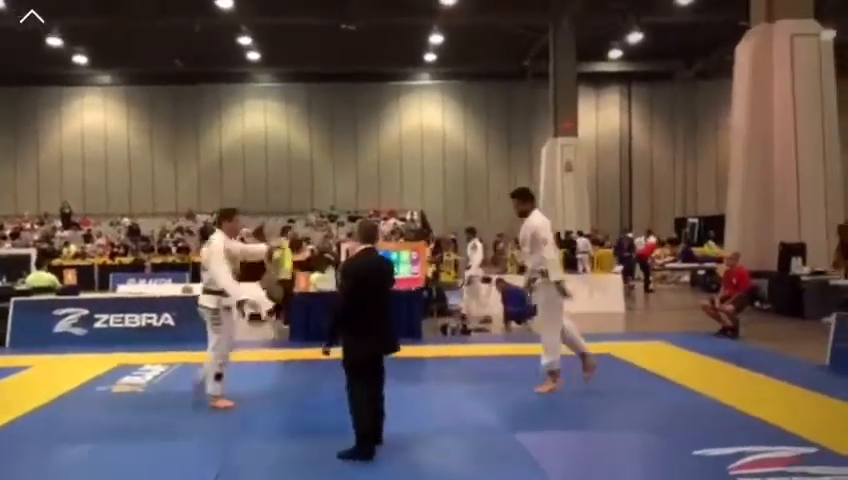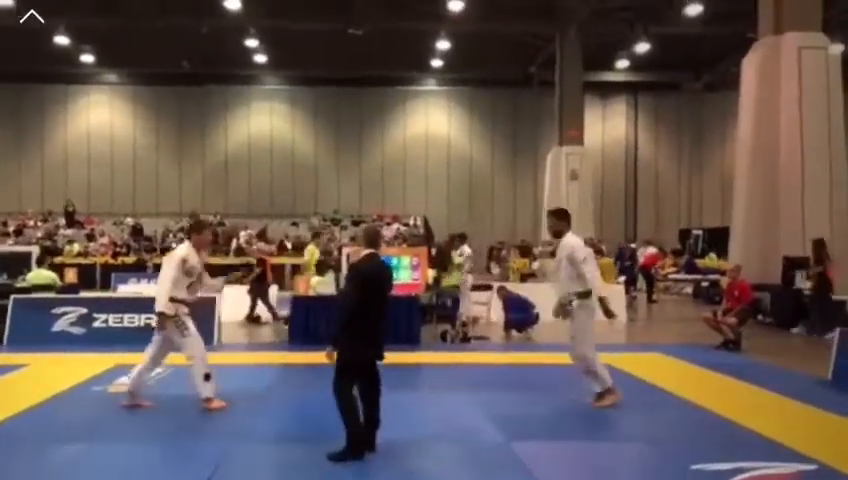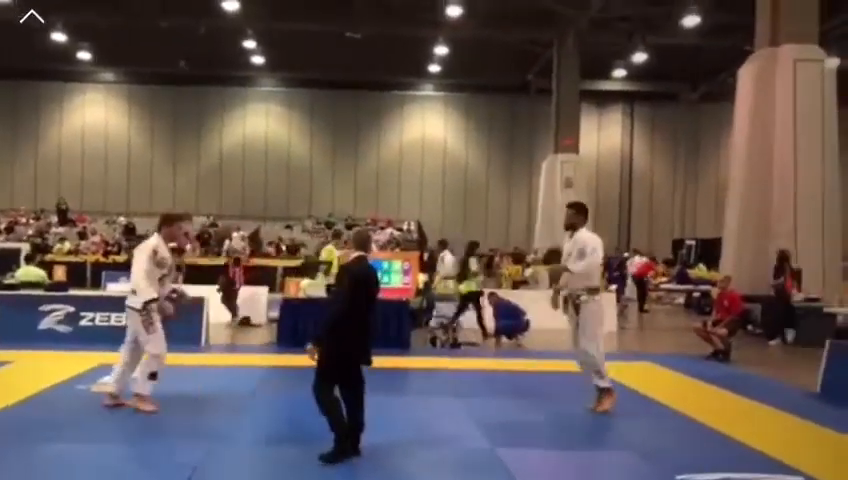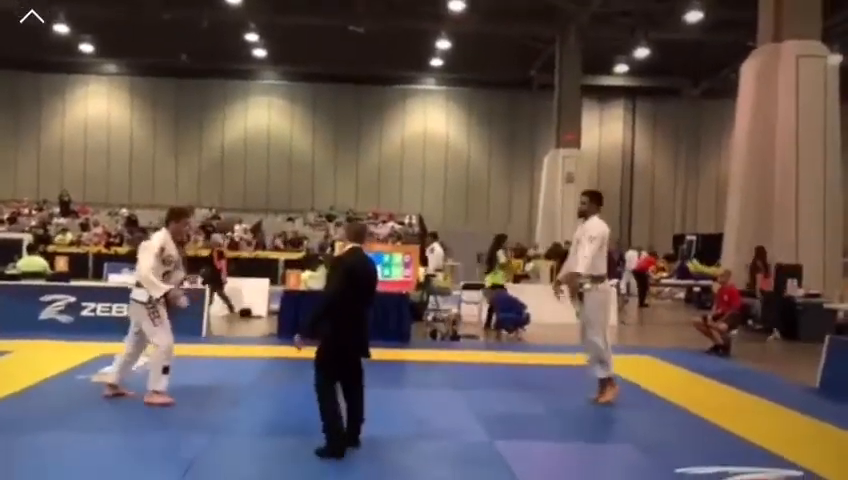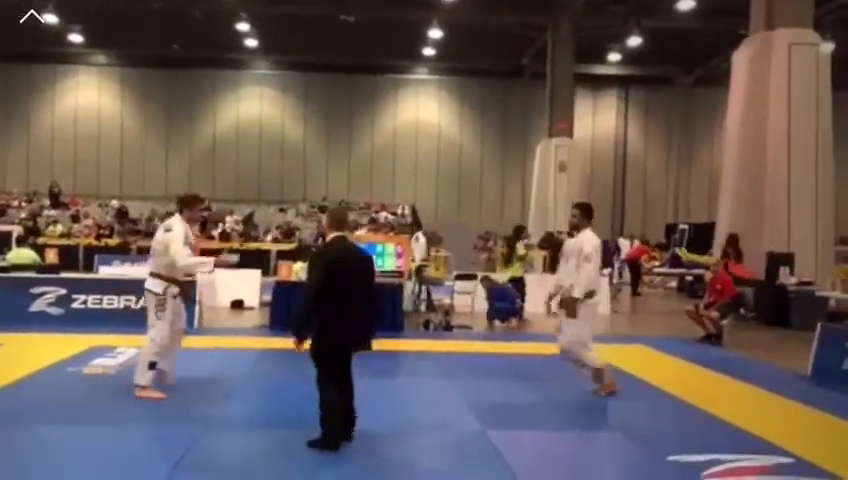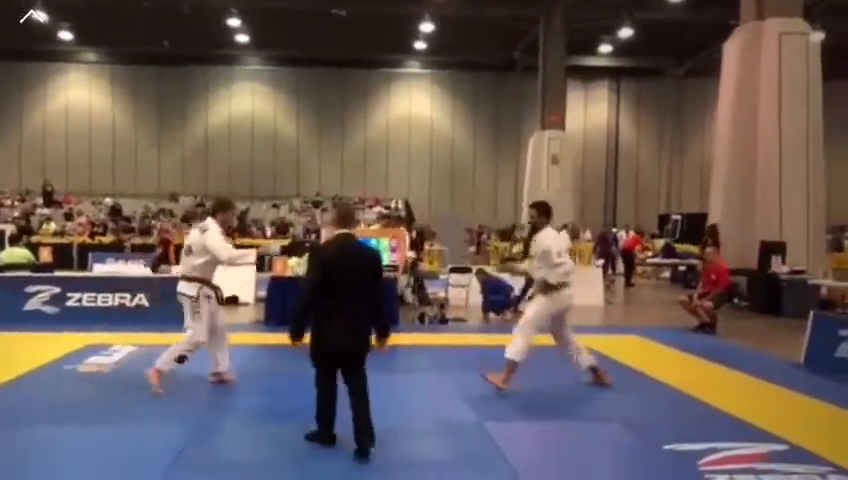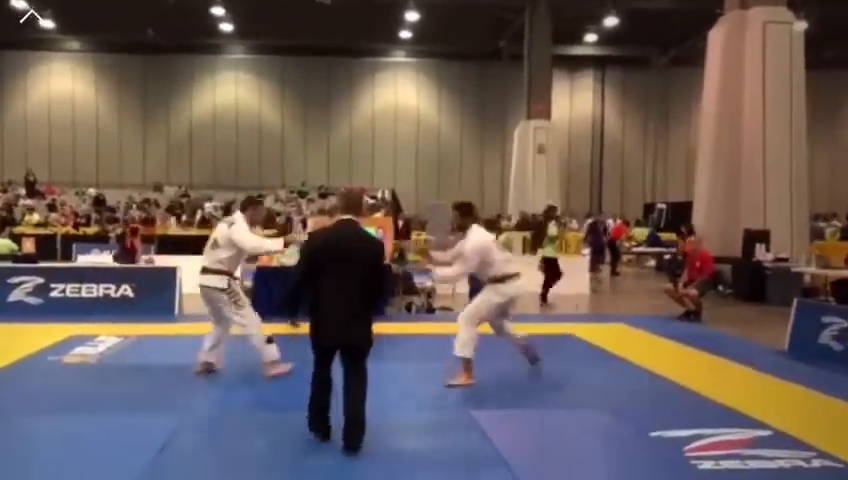
dt=0.3s
person 1, frame 1
left shoulder: (352, 265)
right shoulder: (386, 264)
left elbow: (343, 305)
left wrist: (331, 338)
left hip: (358, 336)
right hip: (379, 333)
left knee: (357, 388)
right knee: (374, 383)
left ankle: (364, 445)
right ankle: (375, 433)
person 1, frame 2
left shoulder: (358, 268)
right shoulder: (385, 270)
left elbow: (350, 308)
left wrist: (335, 342)
left hip: (355, 339)
right hip: (371, 338)
left knee: (343, 387)
right knee: (369, 387)
left ankle: (355, 443)
right ankle: (368, 439)
person 1, frame 3
left shoulder: (349, 269)
right shoulder: (371, 273)
left elbow: (338, 309)
left wrist: (317, 340)
left hip: (340, 341)
right hip: (357, 340)
left knee: (322, 387)
right knee: (352, 389)
left ankle: (344, 441)
right ankle: (352, 441)
person 1, frame 4
left shoulder: (342, 262)
right shoulder: (369, 265)
left elbow: (329, 300)
left wrist: (306, 332)
left hip: (337, 334)
right hip: (356, 334)
left knee: (325, 385)
right knee: (352, 383)
left ankle: (336, 442)
right ankle: (352, 434)
person 1, frame 5
left shoulder: (322, 255)
right shoulder: (363, 257)
left elbow: (312, 296)
right elbow: (370, 297)
left wrist: (300, 331)
right wrist: (367, 331)
left hip: (328, 330)
right hip: (352, 330)
left knee: (328, 381)
right knee: (344, 377)
left ankle: (330, 437)
right ankle: (346, 428)
person 1, frame 6
left shoulder: (321, 252)
right shoulder: (371, 254)
left elbow: (309, 294)
right elbow: (378, 296)
left wrist: (297, 329)
right wrist: (382, 329)
left hip: (328, 331)
right hip: (359, 332)
left knee: (326, 381)
right knee: (357, 384)
left ankle: (325, 433)
right ankle: (364, 442)
person 1, frame 7
left shoulder: (318, 238)
right shoulder: (374, 244)
left elbow: (302, 277)
right elbow: (380, 286)
left wrist: (292, 308)
left hip: (325, 320)
right hip: (358, 323)
left knee: (322, 372)
right knee: (355, 378)
left ankle: (320, 426)
right ankle: (352, 439)
person 2, frame 1
left shoulder: (538, 223)
right shoulder: (529, 223)
left elbow: (550, 253)
left wrist: (558, 281)
right wrist: (529, 278)
left hip: (547, 282)
right hip: (540, 280)
left knee: (547, 328)
right knee: (559, 322)
left ankle: (552, 376)
right ankle: (585, 357)
person 2, frame 2
left shoulder: (573, 245)
right shoulder: (562, 246)
left elbow: (591, 272)
left wrist: (603, 301)
right wrist: (560, 303)
left hip: (582, 304)
right hip: (573, 304)
left knee: (584, 351)
right knee: (581, 351)
left ankle: (609, 391)
right ankle: (602, 390)
person 2, frame 3
left shoulder: (590, 239)
right shoulder: (569, 241)
left elbow: (593, 264)
left wrist: (567, 268)
right wrist: (558, 290)
left hip: (589, 301)
right hip: (576, 300)
left knee: (590, 348)
right knee: (582, 349)
left ankle: (607, 392)
right ankle: (602, 391)
person 2, frame 4
left shoulder: (597, 227)
right shoulder: (582, 227)
left elbow: (589, 252)
right elbow: (573, 258)
left wrist: (576, 274)
right wrist: (560, 280)
left hip: (594, 288)
right hip: (583, 289)
left knee: (596, 336)
right knee: (588, 338)
left ankle: (608, 383)
right ankle: (603, 383)
person 2, frame 5
left shoulder: (589, 241)
right shoulder: (575, 241)
left elbow: (587, 274)
left wrist: (573, 297)
right wrist: (553, 293)
left hip: (581, 301)
right hip: (572, 300)
left knee: (570, 345)
right knee: (578, 345)
left ankle: (604, 375)
right ankle: (604, 380)
person 2, frame 6
left shoulder: (550, 239)
right shoulder: (541, 238)
left elbow: (567, 267)
right elbow: (539, 267)
left wrist: (548, 282)
left hip: (552, 295)
right hip: (556, 294)
left knee: (524, 329)
right knee: (564, 337)
left ankle: (505, 377)
right ankle: (598, 373)
person 2, frame 7
left shoulder: (474, 241)
right shoulder: (473, 236)
left elbow: (458, 273)
right elbow: (451, 257)
left wrist: (432, 271)
right wrist: (431, 255)
left hip: (501, 286)
right hip: (509, 285)
left knee: (466, 320)
right knee: (496, 321)
left ankle: (466, 374)
right ankle: (525, 347)
person 3, frame 1
left shoulder: (226, 242)
right shoulder: (217, 245)
left elbow: (246, 251)
right elbow: (223, 276)
left wrist: (268, 248)
right wrist: (243, 299)
left hip: (221, 301)
right hip: (215, 302)
left knee: (223, 346)
right knee: (220, 348)
left ankle: (203, 380)
right ankle: (215, 395)
person 3, frame 2
left shoulder: (196, 257)
right shoulder: (180, 256)
left elbow: (205, 283)
right elbow: (164, 284)
left wrist: (223, 282)
right wrist: (163, 313)
left hip: (179, 310)
right hip: (173, 311)
left knee: (155, 353)
right knee: (197, 351)
left ankle: (132, 394)
right ankle: (208, 398)
person 3, frame 3
left shoulder: (162, 249)
right shoulder: (150, 247)
right elbow: (139, 277)
left wrist: (173, 291)
right wrist: (157, 300)
left hip: (144, 305)
right hip: (143, 306)
left knee: (132, 351)
right knee: (156, 350)
left ankle: (113, 394)
right ankle: (139, 396)
person 3, frame 4
left shoulder: (169, 243)
right shoulder: (156, 243)
left elbow: (169, 273)
right elbow: (145, 274)
left wrist: (183, 278)
right wrist: (168, 292)
left hip: (149, 298)
right hip: (147, 299)
left knee: (134, 343)
right knee: (164, 343)
left ankle: (113, 384)
right ankle: (155, 391)
person 3, frame 5
left shoulder: (176, 226)
right shoulder: (176, 231)
right elbow: (184, 262)
left wrist: (185, 274)
right wrist: (216, 261)
left hip: (169, 287)
right hip: (162, 289)
left knee: (176, 330)
right knee: (158, 337)
left ankle: (163, 368)
right ankle: (142, 385)
person 3, frame 6
left shoulder: (204, 229)
right shoulder: (211, 233)
right elbow: (228, 255)
left hip: (200, 288)
right hip: (194, 290)
left knee: (217, 331)
right knee: (196, 337)
left ankle: (219, 372)
right ankle: (157, 371)
person 3, frame 7
left shoulder: (231, 223)
right shoulder: (238, 228)
right elbow: (256, 246)
right wrist: (284, 241)
left hip: (208, 279)
right hip: (220, 282)
left knee: (221, 323)
right knee: (250, 320)
left ankle: (207, 361)
right ankle: (272, 364)
